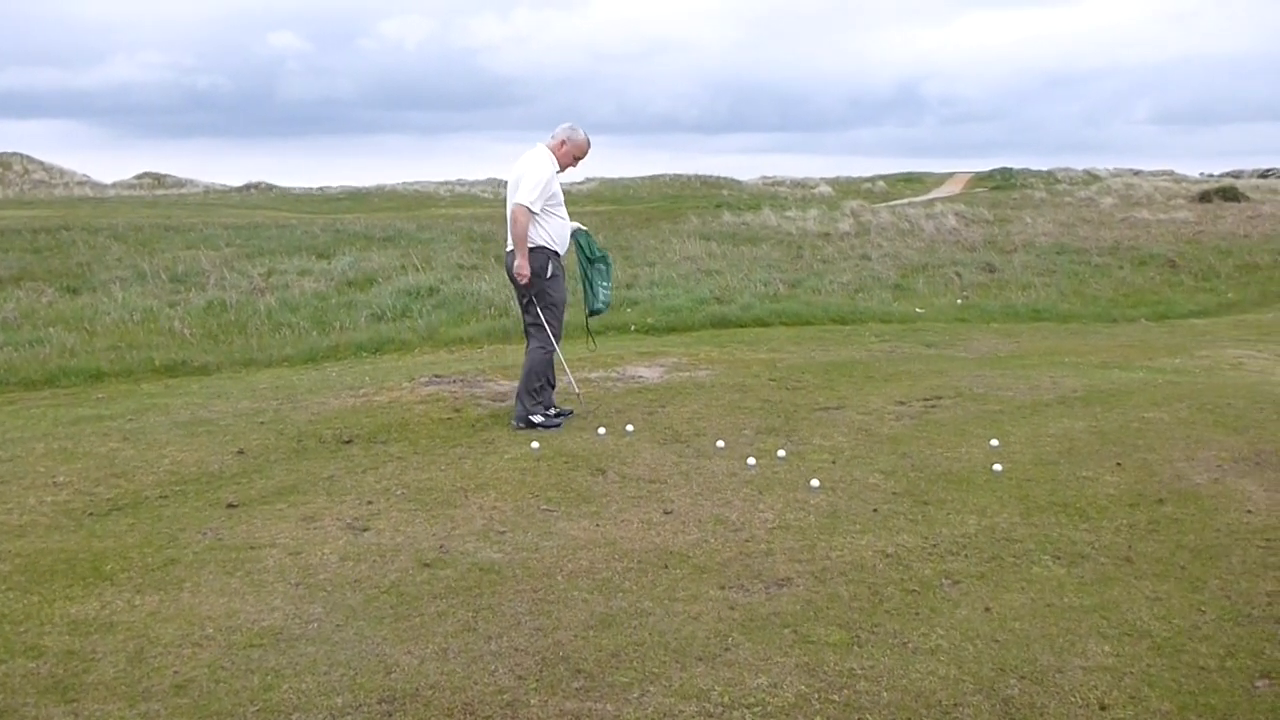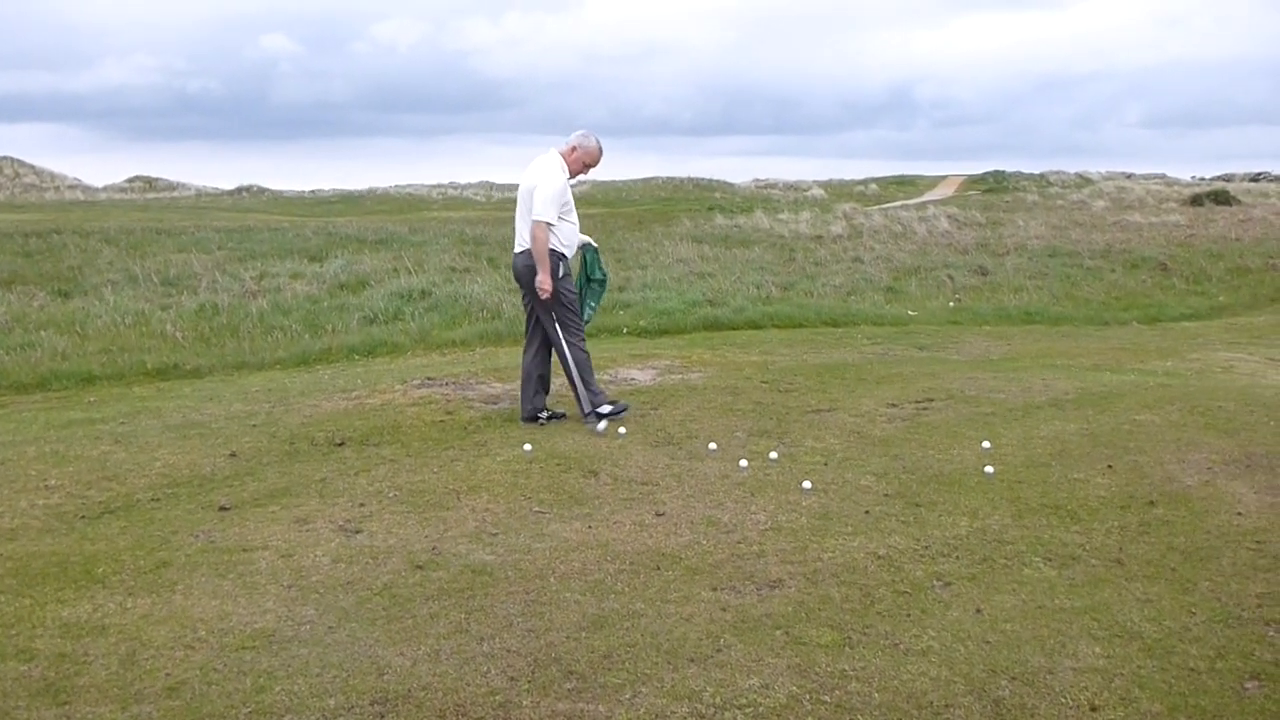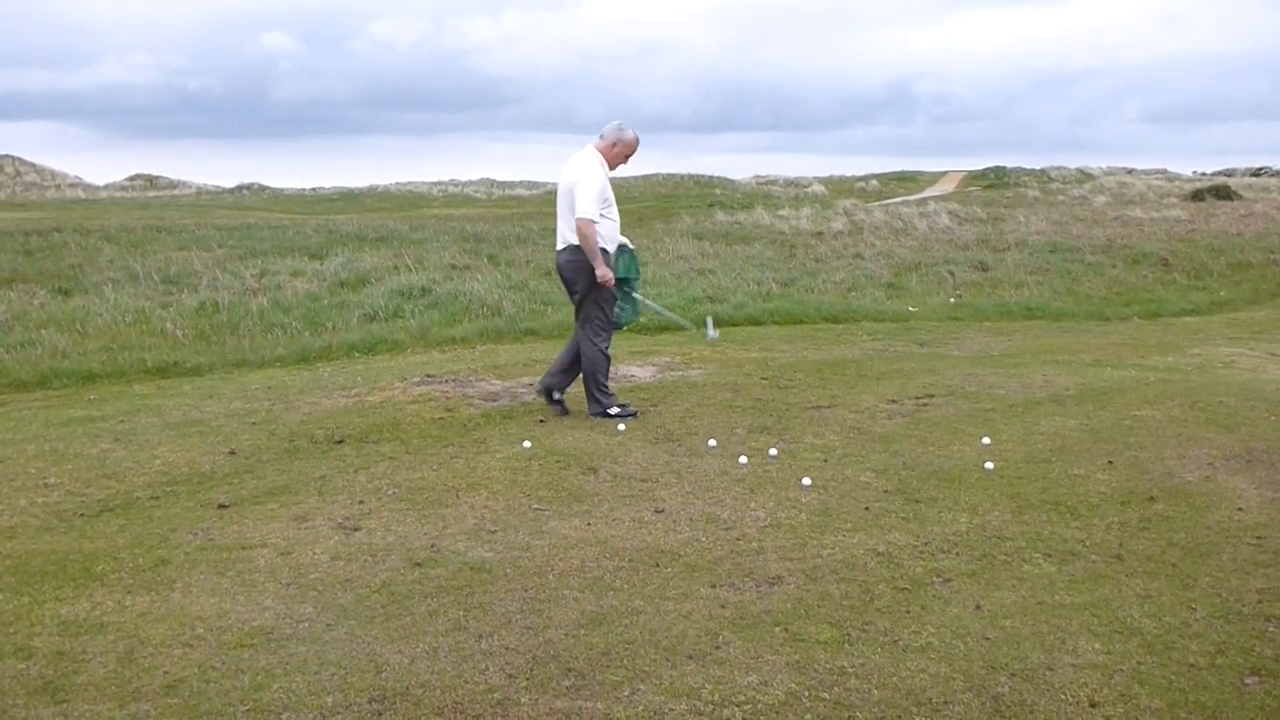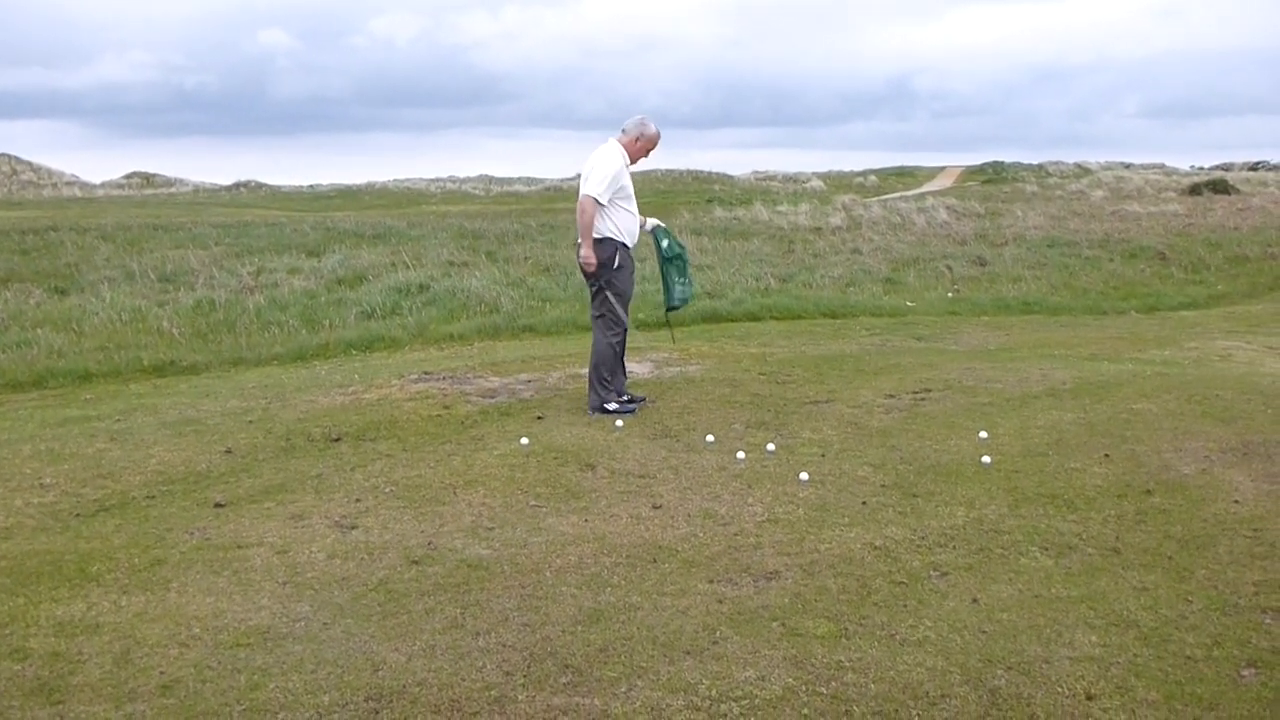
dt=0.5s
person 1, frame 1
left shoulder: (538, 164)
right shoulder: (540, 167)
right elbow: (519, 212)
left wrist: (565, 226)
right wrist: (521, 258)
left hip: (537, 260)
right hip: (537, 261)
left knee: (543, 335)
right knee: (545, 336)
left ankle: (542, 404)
right ankle: (528, 410)
person 1, frame 2
left shoulder: (547, 167)
right shoulder: (553, 175)
right elbow: (539, 227)
left wrist: (575, 238)
right wrist: (543, 273)
left hip: (535, 264)
right hip: (546, 264)
left knee: (539, 338)
right knee: (569, 335)
left ankle: (533, 408)
right ankle: (593, 403)
person 1, frame 3
left shoulder: (583, 163)
right shoulder: (592, 172)
right elbow: (584, 225)
left wrist: (614, 237)
right wrist: (600, 265)
left hip: (574, 258)
right hip: (586, 261)
left knee: (588, 329)
right knee: (596, 333)
left ankle: (554, 383)
right ankle: (601, 403)
person 1, frame 4
left shoulder: (614, 159)
right shoulder: (611, 161)
right elbow: (586, 202)
left wrist: (644, 222)
right wrist: (586, 247)
left hip: (612, 251)
right hip: (608, 252)
left knee: (615, 324)
right knee: (610, 325)
left ankle: (614, 390)
right ankle: (601, 398)
